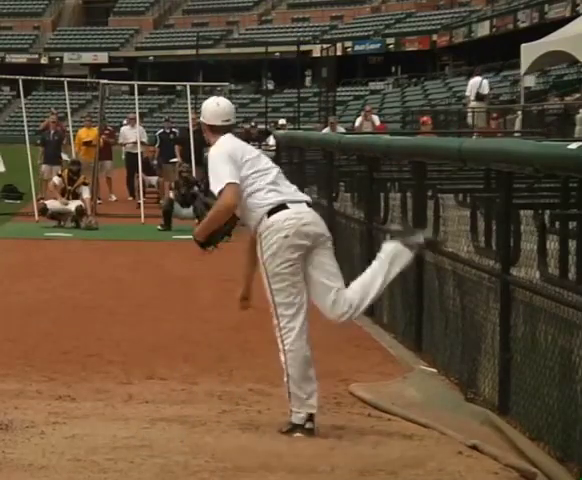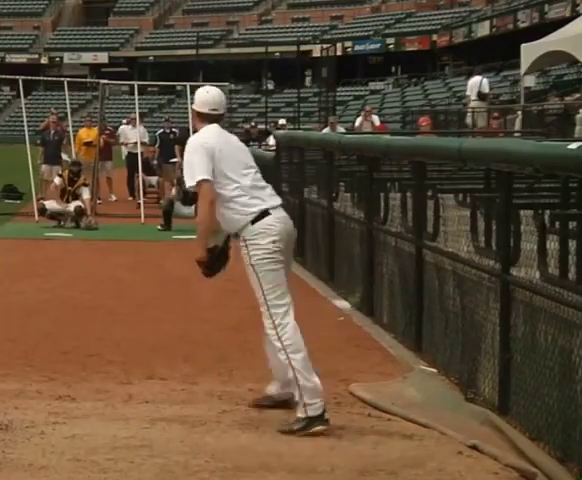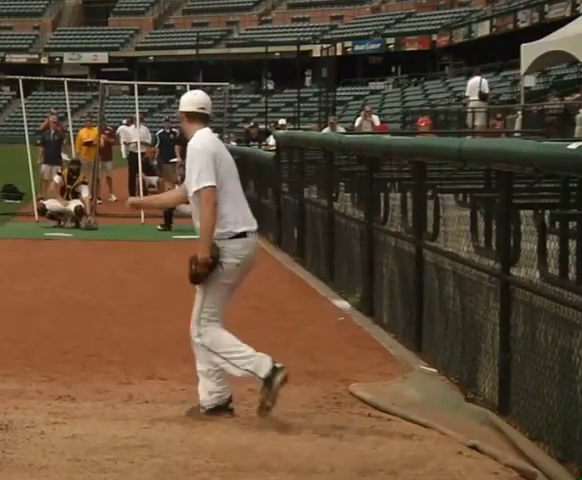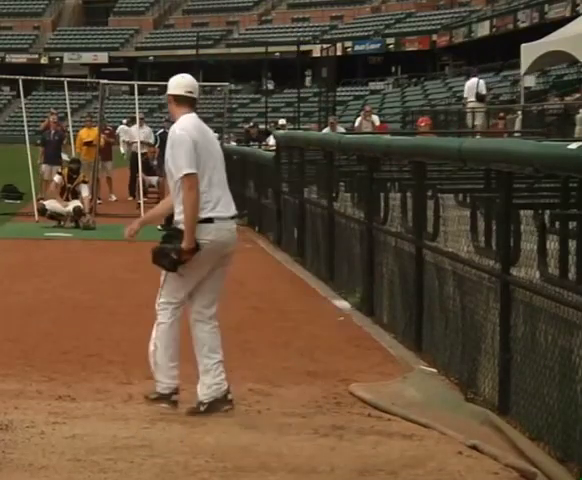
dt=0.2s
person 1, frame 1
left shoulder: (220, 151)
right shoulder: (247, 150)
left elbow: (229, 201)
left wrist: (203, 230)
left hip: (279, 227)
right hip: (308, 219)
left knee: (289, 324)
right knee: (342, 305)
left ankle: (303, 417)
right ankle: (398, 249)
person 1, frame 2
left shoulder: (199, 142)
right shoulder: (232, 142)
left elbow: (206, 195)
left wrist: (201, 244)
right wrist: (217, 216)
left hip: (257, 232)
right hip: (278, 221)
left knee: (278, 322)
right knee: (274, 313)
left ankle: (312, 410)
right ankle: (283, 390)
person 1, frame 3
left shoulder: (199, 145)
right shoulder: (213, 144)
left elbow: (209, 199)
right elbow: (185, 194)
left wrist: (204, 248)
right wrist: (145, 201)
left hip: (228, 246)
right hip: (243, 243)
left knee: (204, 329)
right knee: (208, 321)
left ankle: (265, 370)
right ankle: (215, 398)
person 1, frame 4
left shoulder: (179, 131)
right shoulder: (205, 131)
left elbow: (188, 186)
left wrist: (189, 237)
right wrist: (142, 220)
left hip: (200, 232)
right hip: (225, 229)
left knee: (167, 307)
right knee: (204, 314)
left ankle: (167, 386)
right ankle: (213, 390)
